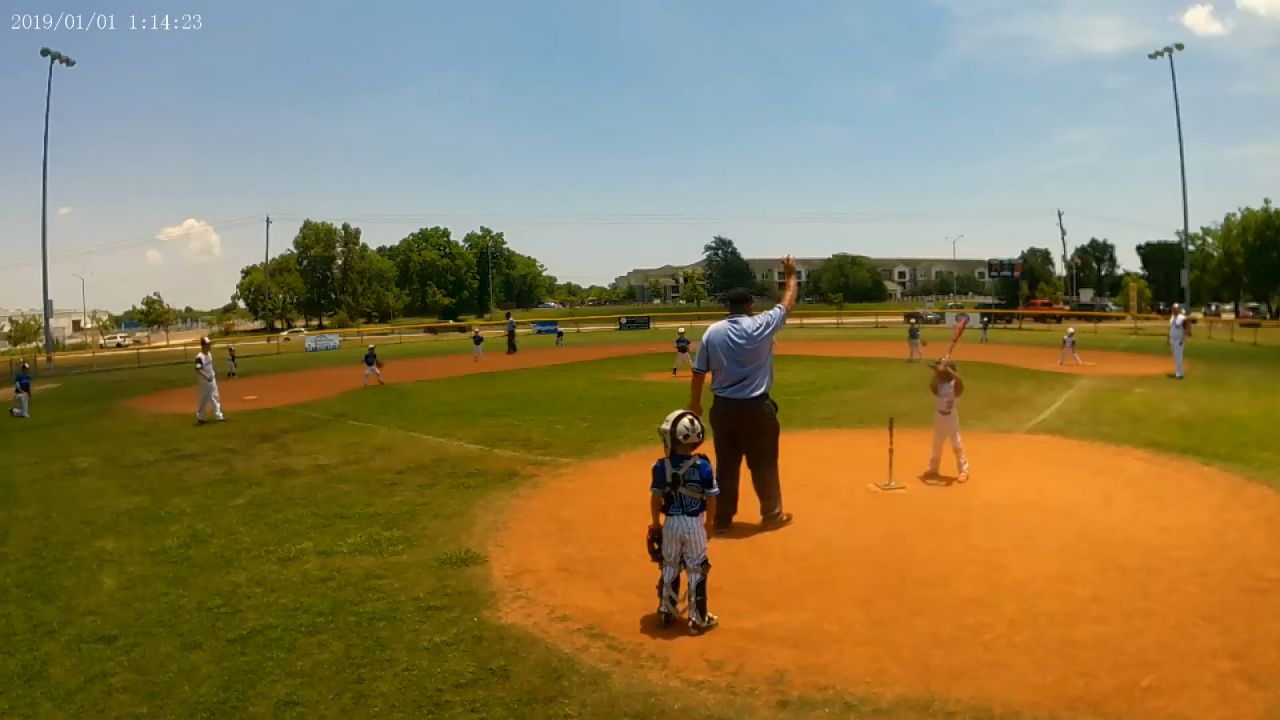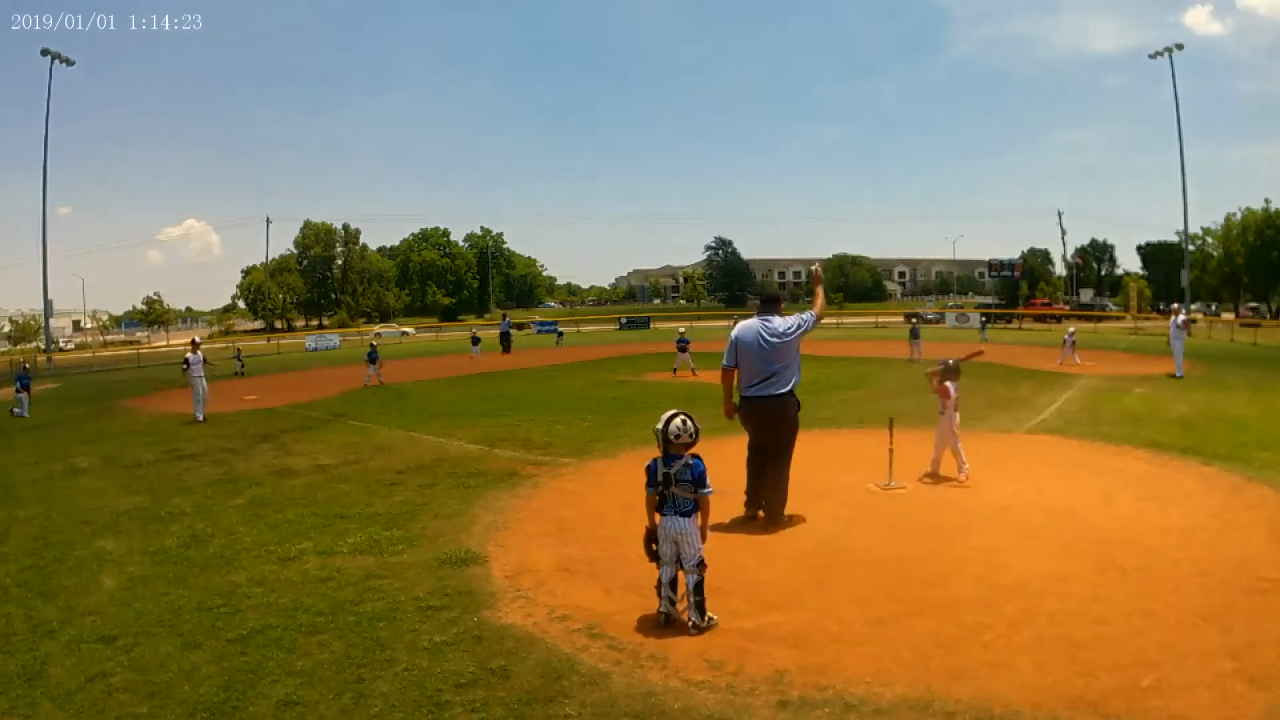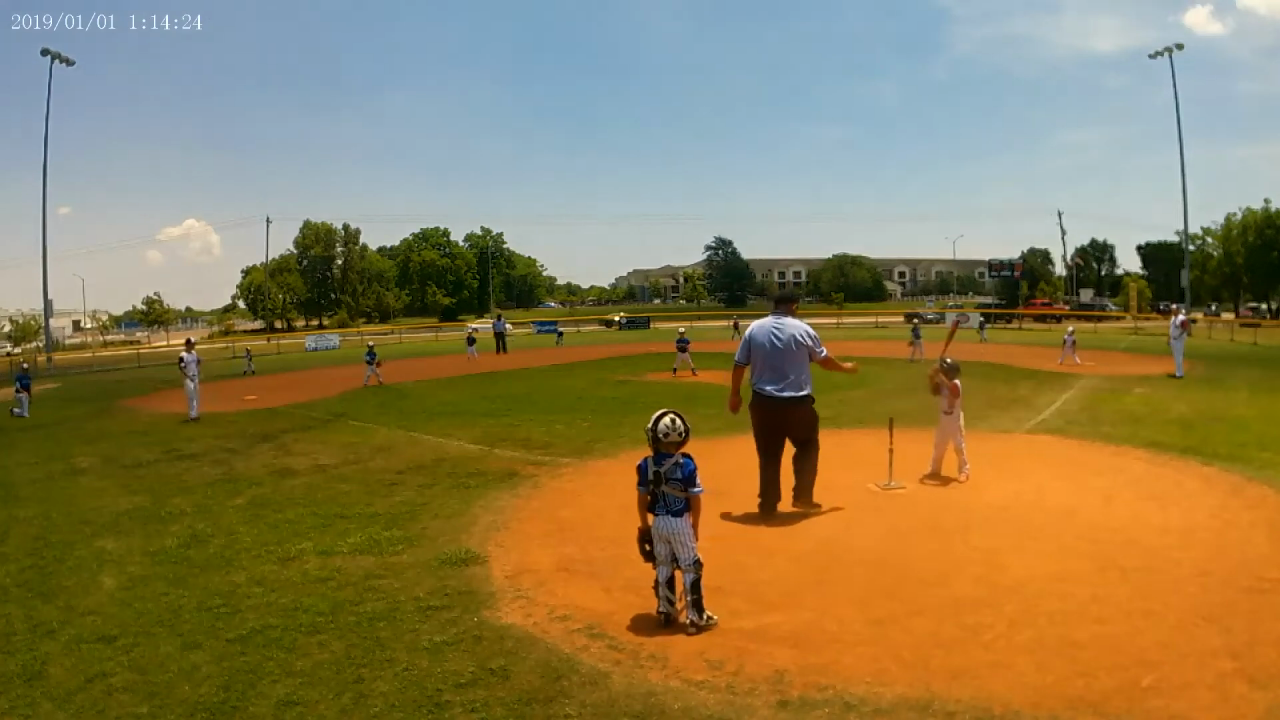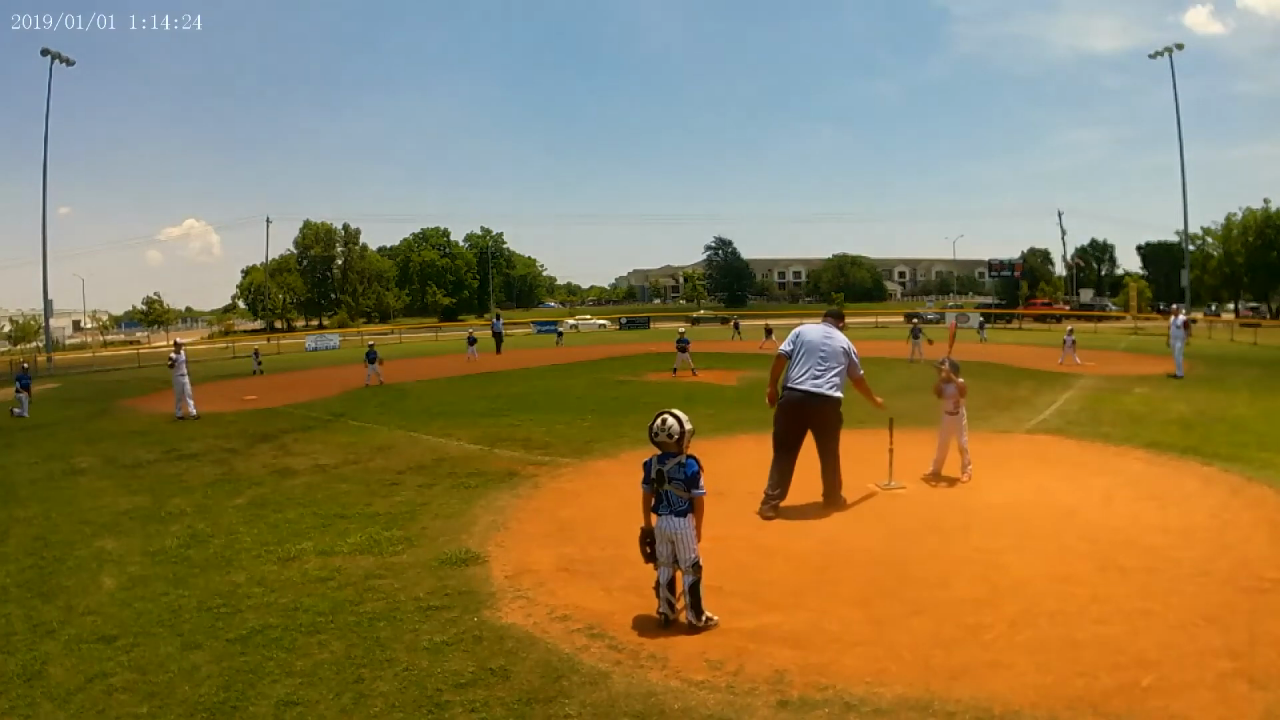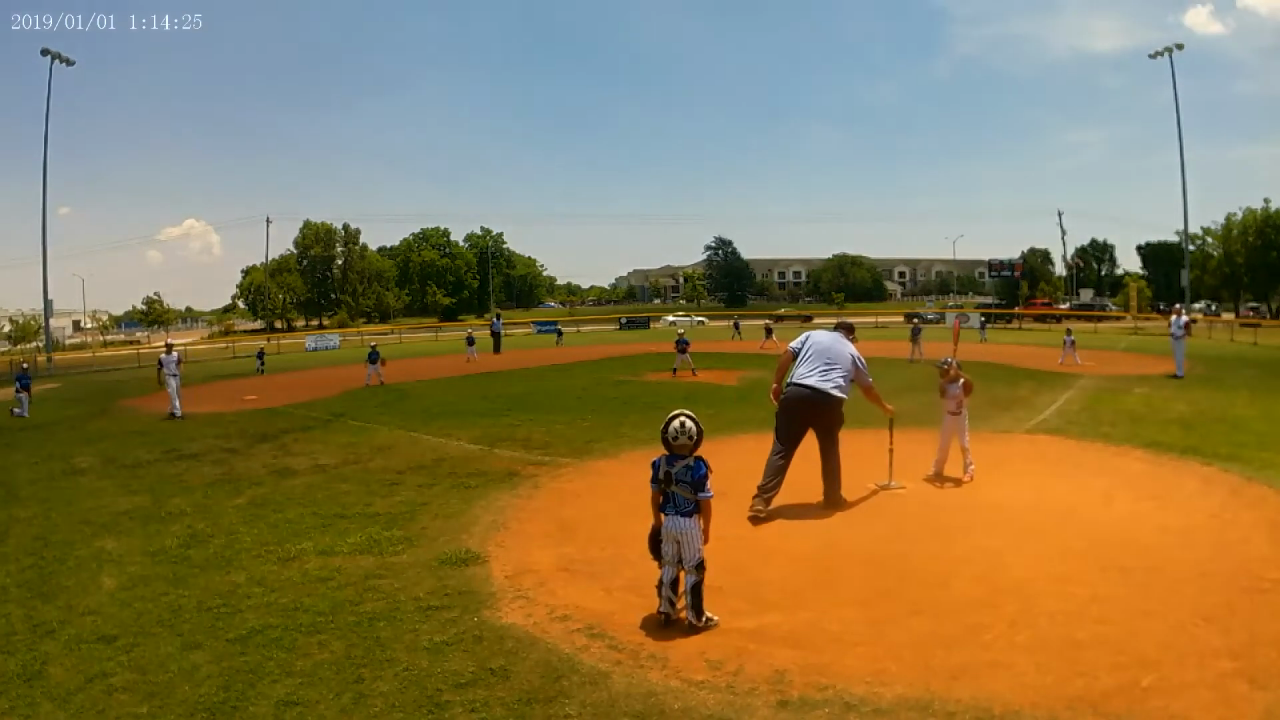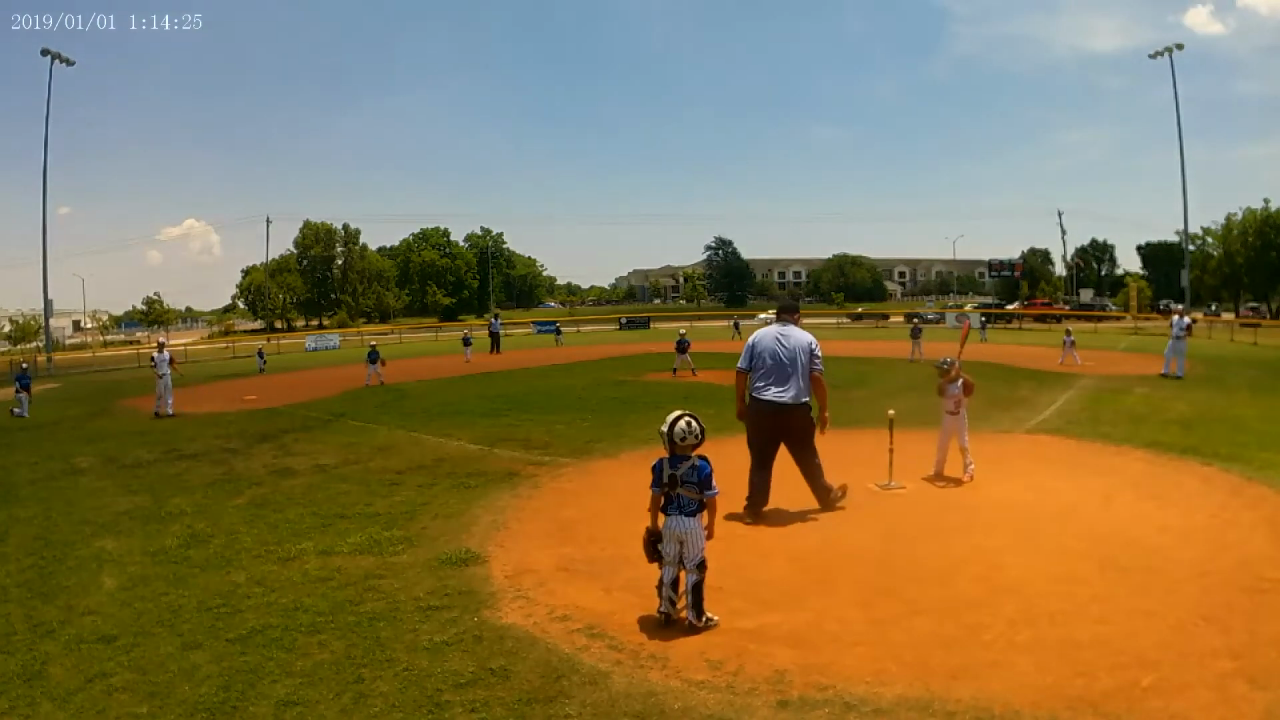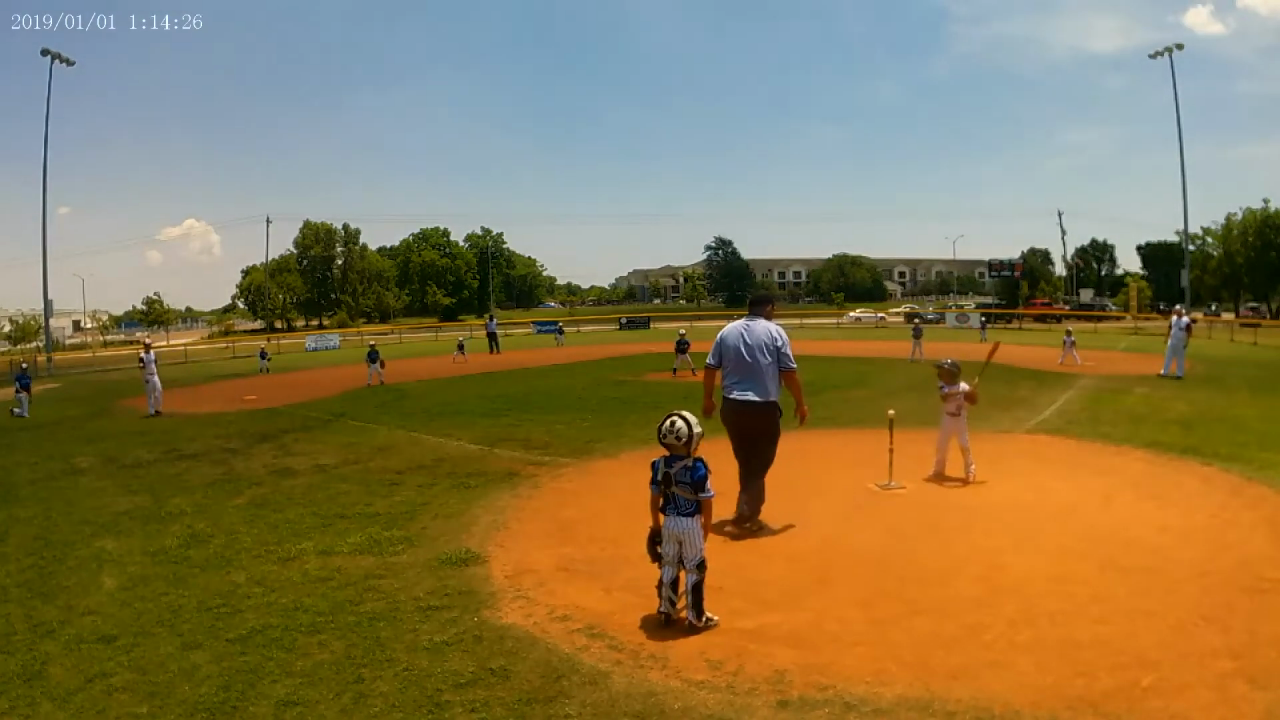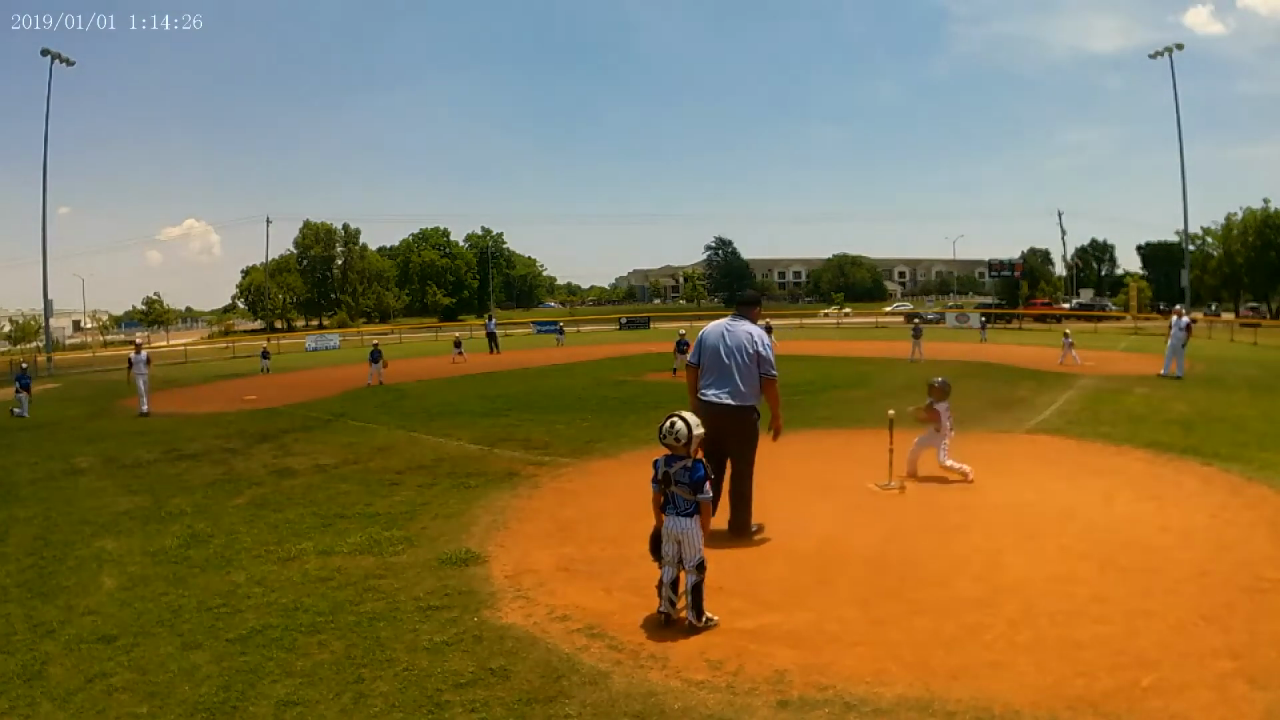
dt=0.5s
person 1, frame 1
left shoulder: (713, 332)
right shoulder: (761, 326)
left elbow: (699, 372)
right elbow: (788, 303)
left wrist: (695, 403)
right wrist: (791, 274)
left hip: (723, 407)
right hip: (756, 407)
left knee: (725, 465)
right knee: (764, 464)
left ankle: (722, 518)
right ankle: (772, 515)
person 1, frame 2
left shoulder: (741, 329)
right shoulder: (790, 326)
left elbow: (728, 369)
right elbow: (818, 312)
left wrist: (728, 400)
right wrist: (818, 283)
left hip: (749, 403)
right hip: (781, 404)
left knee: (756, 453)
right knee: (778, 459)
left ankle: (752, 506)
right ankle: (773, 513)
person 1, frame 3
left shoulder: (754, 328)
right shoulder: (801, 329)
left elbow: (739, 365)
right elbow: (824, 360)
left wrist: (735, 394)
right wrist: (845, 367)
left hip: (762, 402)
right hip: (796, 403)
left knee: (768, 455)
right knee: (807, 447)
left ankle: (768, 505)
right ankle: (802, 497)
person 1, frame 4
left shoulder: (802, 330)
right shoulder: (845, 343)
left elbow: (781, 356)
right elbow: (858, 379)
left wrist: (772, 387)
right wrist: (874, 399)
left hip: (794, 397)
right hip: (826, 401)
left knee: (784, 451)
right knee: (829, 451)
left ankle: (770, 503)
right ankle: (832, 497)
person 1, frame 5
left shoulder: (812, 335)
right shoulder: (852, 352)
left elbow: (788, 353)
right elbow: (867, 387)
left wrist: (777, 383)
right wrist: (884, 407)
left hip: (796, 394)
right hip: (828, 400)
left knee: (782, 448)
right knee: (829, 449)
left ankle: (762, 500)
right ankle: (833, 497)
person 1, frame 6
left shoulder: (758, 336)
right shoulder: (807, 339)
left elbow: (741, 372)
right elbow: (817, 377)
left wrist: (740, 403)
right wrist: (823, 410)
left hip: (760, 407)
right hip: (795, 409)
left knee: (760, 460)
right knee: (807, 457)
left ankle: (754, 509)
right ankle: (826, 496)
person 1, frame 7
left shoulder: (727, 331)
right shoulder: (775, 332)
left elbow: (710, 368)
right elbow: (789, 373)
left wrist: (708, 399)
right wrist: (800, 403)
left hip: (732, 407)
right hip: (763, 408)
left knee: (746, 462)
right knee: (760, 464)
left ankle: (747, 511)
right ankle: (744, 517)
person 1, frame 8
left shoulder: (709, 329)
right shoulder: (757, 336)
left elbow: (691, 368)
right elbow: (768, 381)
left wrist: (694, 399)
right wrist: (776, 415)
left hip: (707, 409)
right hip: (740, 412)
left knee: (711, 468)
right knee: (742, 471)
right ankle: (740, 526)
person 2, frame 1
left shoulder: (661, 467)
right shoulder: (703, 466)
left elbow: (656, 499)
right elbow: (711, 500)
left wrist: (655, 524)
right wrist: (707, 524)
left hip: (671, 523)
right hip: (695, 523)
left knee: (669, 567)
right knee: (697, 570)
left ankle: (666, 612)
right ankle: (698, 619)
person 2, frame 2
left shoulder: (655, 466)
right shoulder: (696, 466)
left elbow: (650, 499)
right elbow: (704, 500)
left wrist: (651, 524)
right wrist: (704, 526)
left hip: (665, 523)
right hip: (688, 524)
left knee: (667, 568)
right knee: (694, 571)
left ankle: (666, 612)
right ankle: (698, 619)
person 2, frame 3
left shoulder: (646, 465)
right shoulder: (687, 465)
left elbow: (642, 499)
right elbow: (695, 500)
left wrist: (644, 524)
right wrist: (695, 526)
left hip: (658, 523)
right hip: (680, 523)
left knee: (663, 568)
right knee: (690, 569)
left ankle: (666, 612)
right ankle: (696, 617)
person 2, frame 4
left shoulder: (651, 464)
right shoulder: (690, 465)
left elbow: (646, 499)
right elbow: (698, 501)
left wrist: (647, 524)
right wrist: (698, 527)
left hip: (661, 523)
right hip: (683, 524)
left knee: (664, 568)
right knee: (690, 570)
left ankle: (666, 612)
right ankle: (696, 617)
person 2, frame 5
left shoulder: (659, 464)
right shoulder: (698, 467)
left elbow: (655, 497)
right elbow: (705, 503)
left wrist: (657, 522)
right wrist: (707, 529)
left hip: (668, 522)
right hip: (690, 524)
left knee: (668, 567)
right knee: (694, 570)
left ankle: (666, 611)
right ankle: (696, 617)
person 2, frame 6
left shoulder: (661, 466)
right shoulder: (702, 466)
left elbow: (655, 500)
right elbow: (711, 501)
left wrist: (653, 525)
right wrist: (711, 526)
left hip: (670, 522)
right hip: (693, 523)
left knee: (669, 567)
right knee: (695, 570)
left ankle: (666, 611)
right ankle: (696, 617)
person 2, frame 7
left shoulder: (659, 465)
right shoulder: (697, 468)
left elbow: (654, 499)
right elbow: (706, 503)
left wrist: (655, 524)
right wrist: (706, 528)
left hip: (669, 523)
right hip: (691, 524)
left knee: (669, 567)
right knee: (695, 570)
left ankle: (666, 611)
right ankle: (696, 617)
person 2, frame 8
left shoulder: (661, 464)
right shoulder: (698, 469)
left elbow: (656, 499)
right elbow: (705, 504)
left wrist: (659, 523)
right wrist: (706, 528)
left hip: (669, 522)
right hip: (690, 524)
left knee: (668, 567)
right knee: (694, 570)
left ankle: (666, 611)
right ankle: (696, 618)
